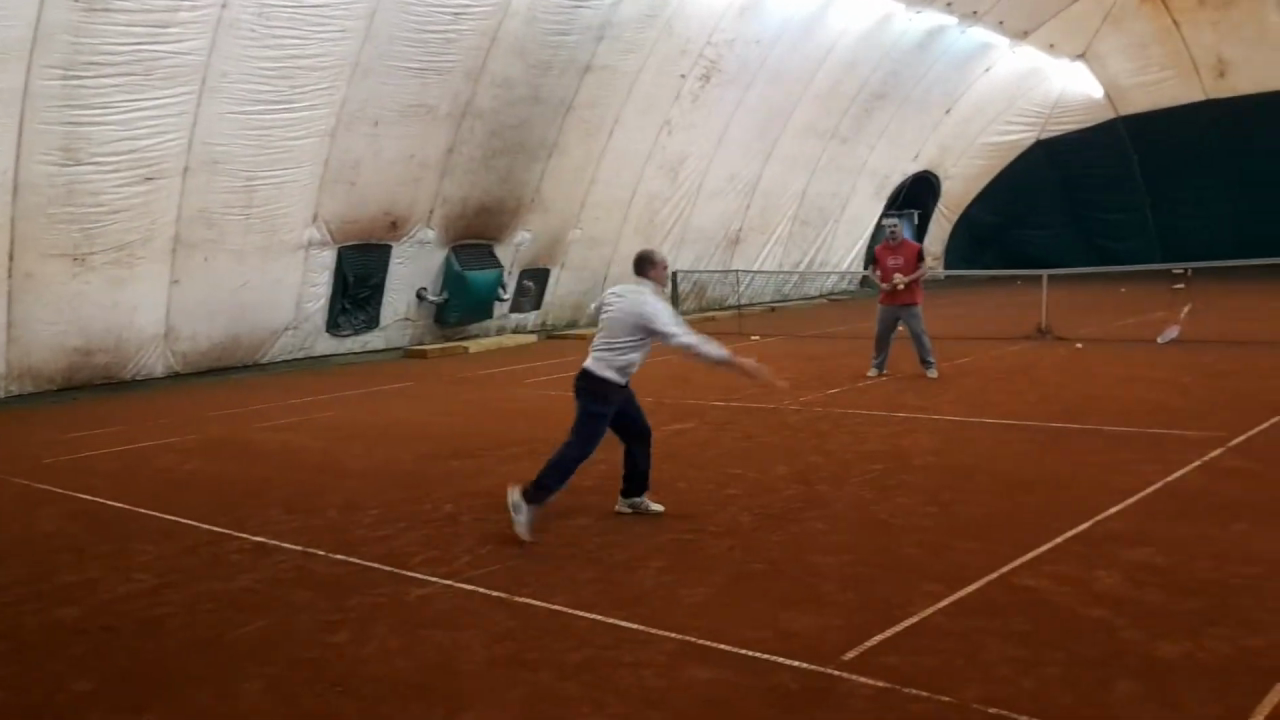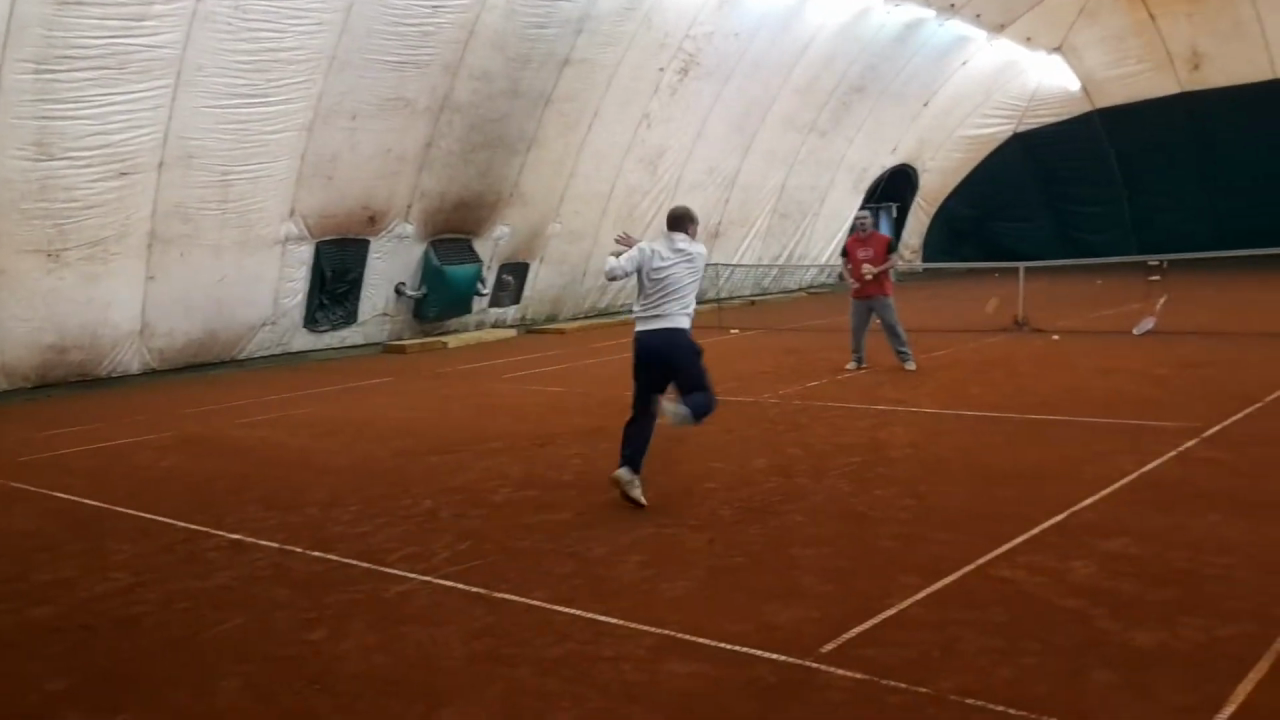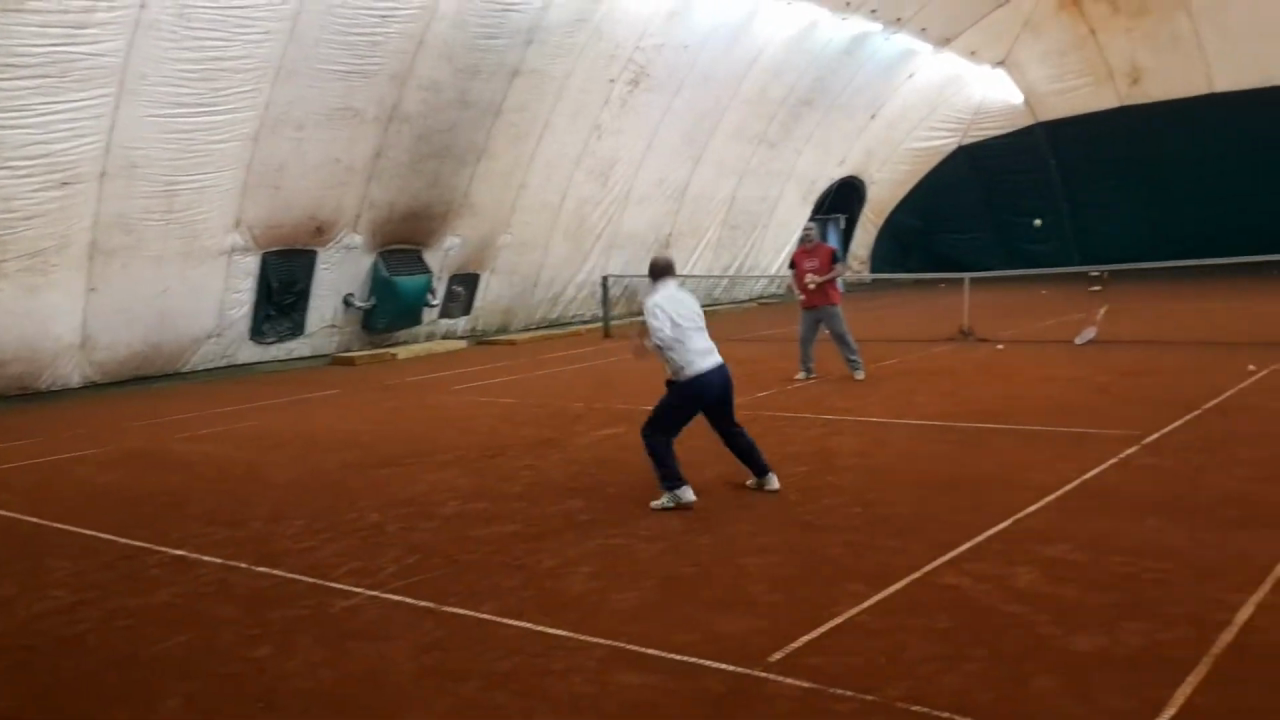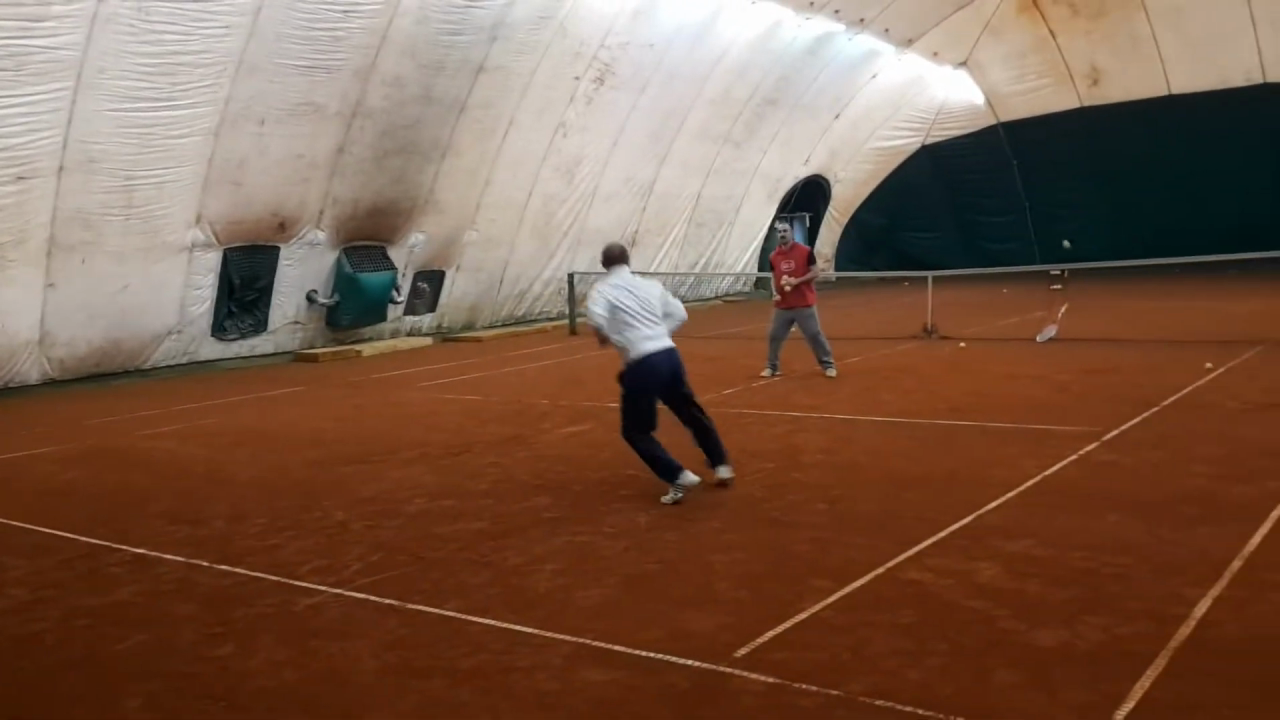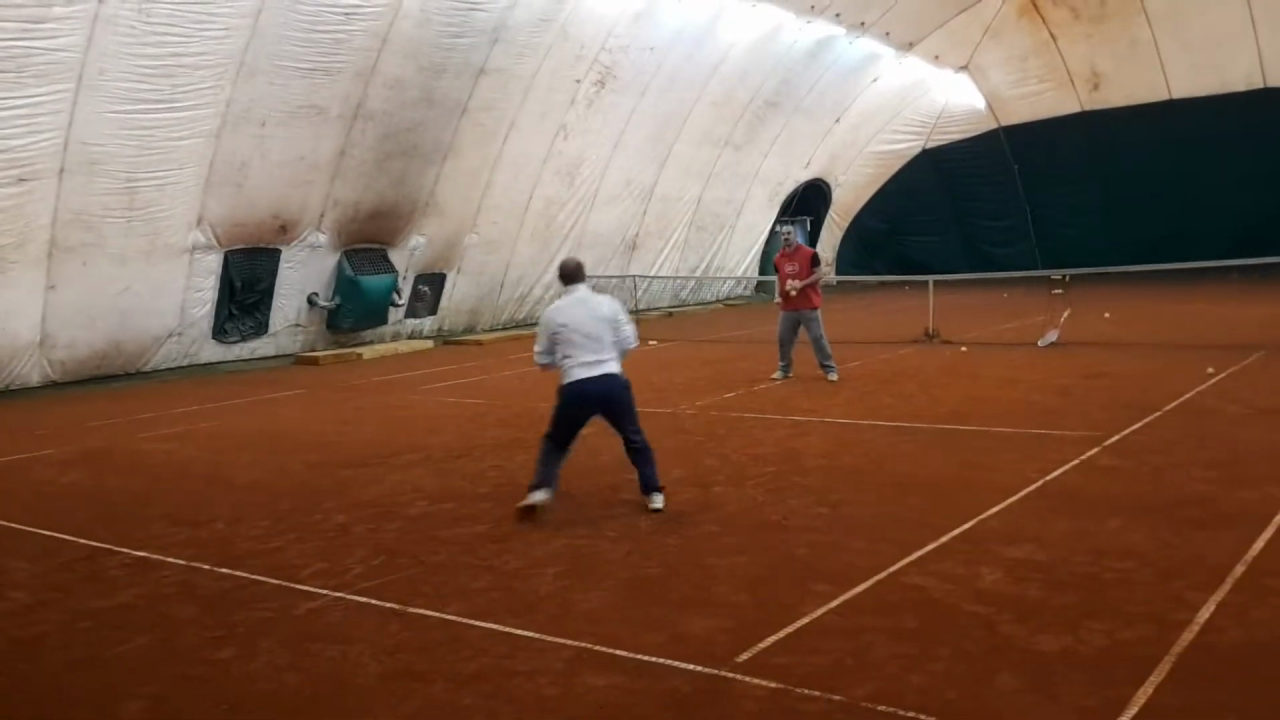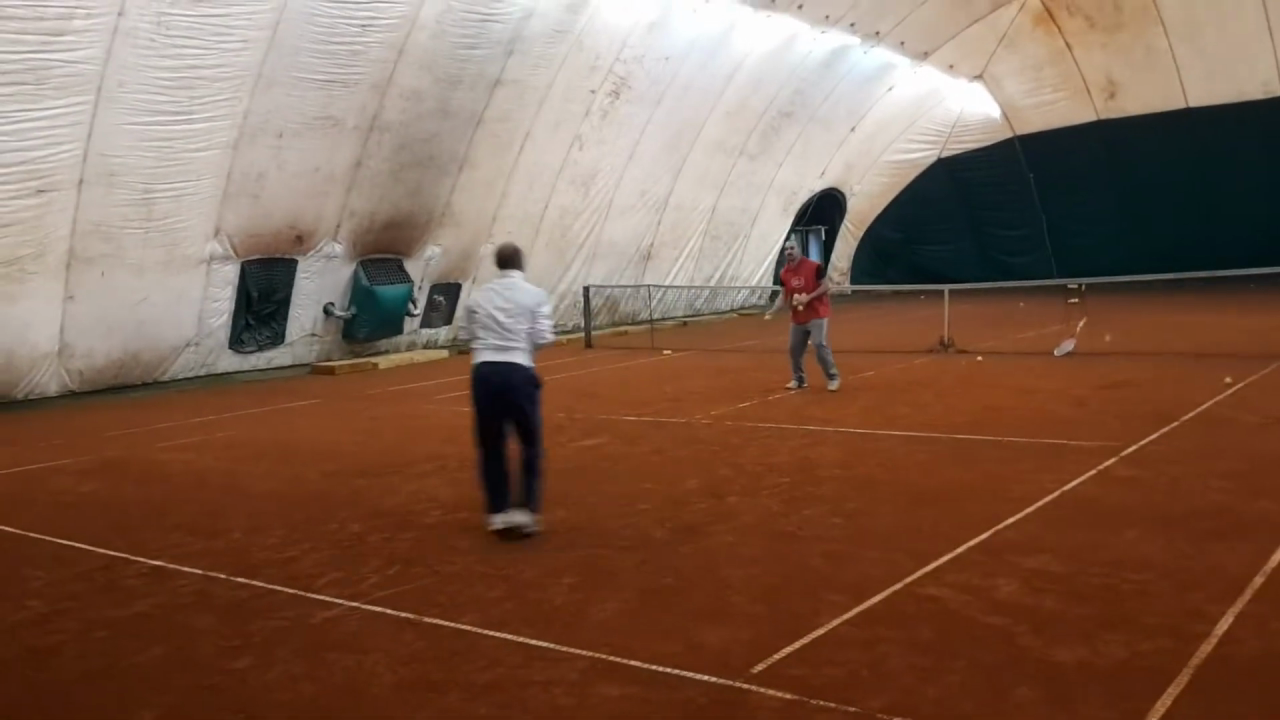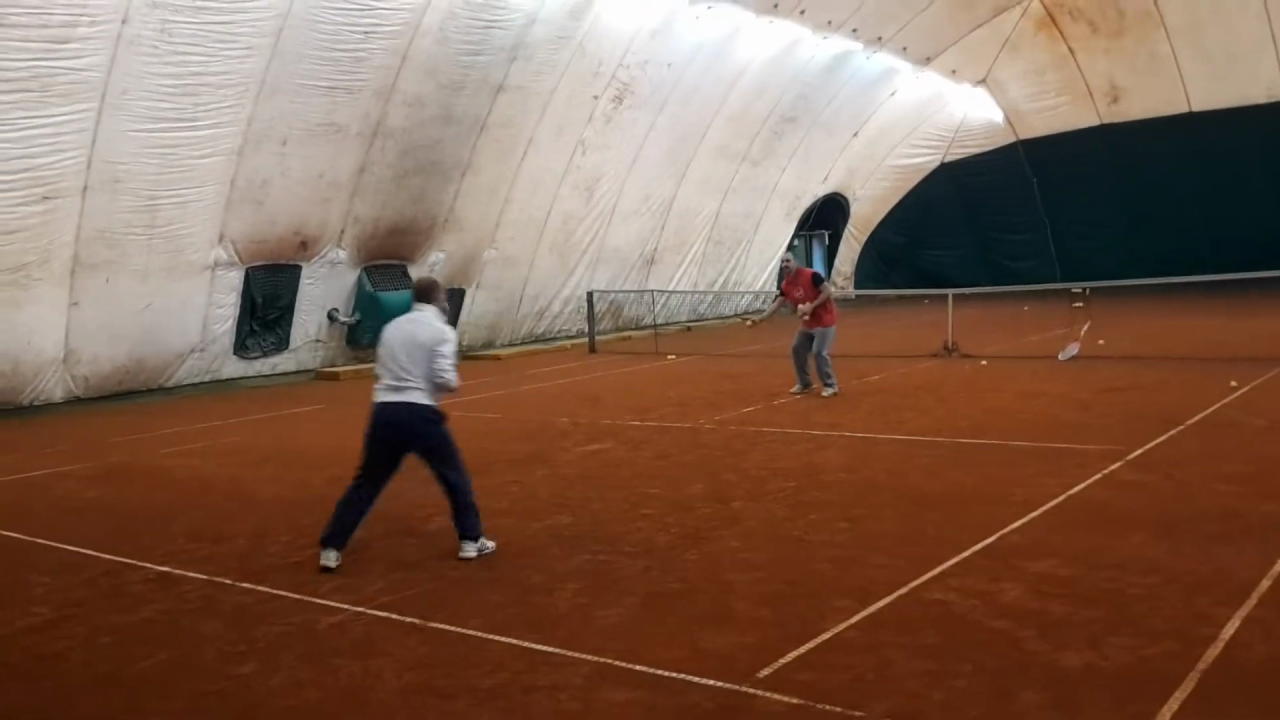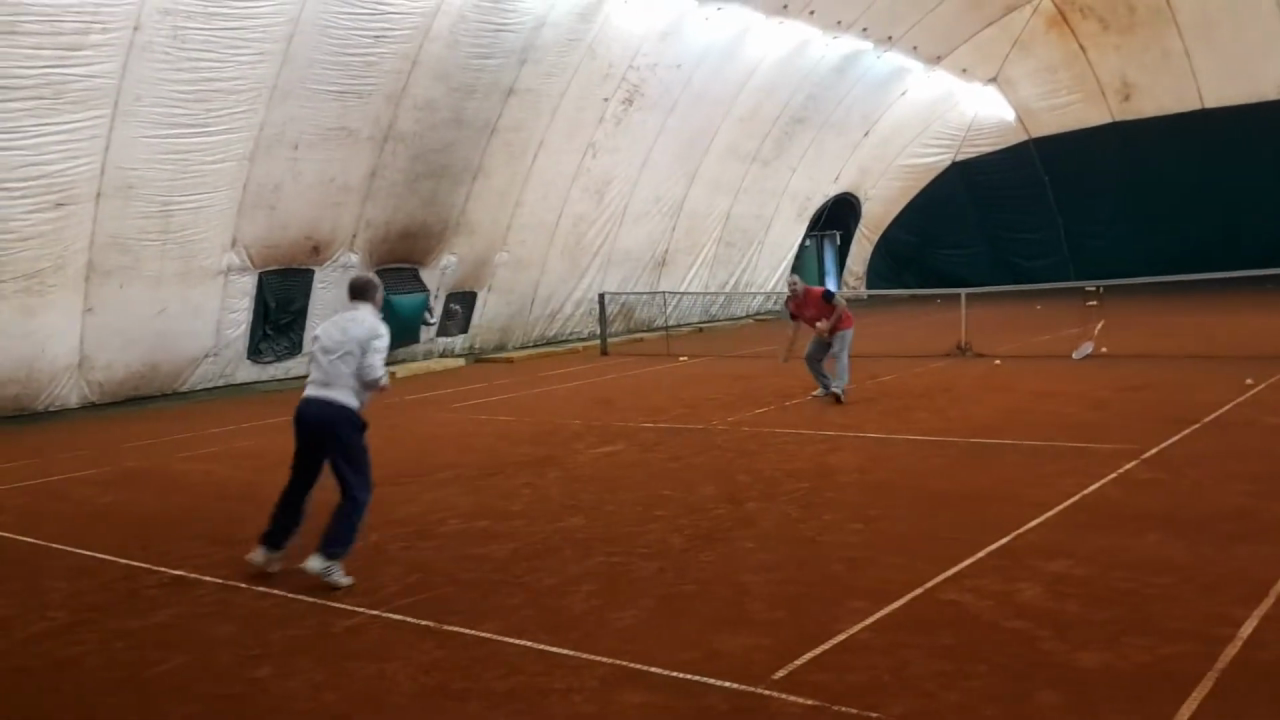
dt=0.3s
person 1, frame 1
left shoulder: (614, 294)
right shoulder: (650, 306)
right elbow: (686, 340)
right wrist: (735, 362)
left hip: (611, 383)
right hip: (599, 386)
left knee: (640, 435)
right knee: (579, 448)
left ankle: (633, 497)
right ankle: (527, 500)
person 1, frame 2
left shoulder: (648, 248)
right shoulder: (698, 253)
left elbow: (613, 272)
left wrist: (615, 257)
left hip: (644, 339)
right hip: (675, 339)
left knee: (642, 411)
right knee: (702, 399)
left ankle: (628, 470)
right ankle: (677, 409)
person 1, frame 3
left shoulder: (654, 302)
right shoulder: (687, 298)
left elbow: (661, 337)
left wrist: (647, 344)
right wrist: (650, 339)
left hip: (692, 382)
right hip: (718, 373)
left knee: (654, 433)
right knee: (729, 428)
left ankle: (677, 490)
right ankle: (765, 476)
person 1, frame 4
left shoulder: (600, 291)
right shoulder: (650, 285)
left elbow: (597, 321)
right elbow: (679, 314)
left wrist: (606, 338)
left hip: (641, 366)
right hip: (670, 358)
left knee: (635, 432)
right knee: (692, 414)
left ankle: (680, 479)
right ankle: (721, 467)
person 1, frame 5
left shoulder: (551, 313)
right shoulder: (609, 304)
left elbow: (542, 360)
right elbow: (628, 343)
left hip: (576, 388)
right hip: (611, 382)
left knee: (554, 443)
right knee: (635, 440)
left ankle: (539, 492)
right ankle: (654, 494)
person 1, frame 6
left shoulder: (478, 294)
right shoulder: (536, 295)
left elbow: (466, 335)
right elbow: (544, 338)
left hip: (484, 372)
right hip: (518, 373)
left knee: (490, 448)
right knee: (531, 445)
left ankle: (498, 513)
right ankle: (524, 511)
person 1, frame 7
left shoulder: (391, 327)
right shoulder: (441, 331)
right elbow: (444, 378)
right wrist: (453, 383)
left hip: (384, 412)
right hip: (419, 413)
left knee: (366, 482)
right knee: (455, 479)
left ankle: (331, 549)
right ankle: (471, 540)
person 1, frame 8
left shoulder: (328, 325)
right shoulder: (377, 328)
right elbow: (372, 375)
right wrist: (385, 382)
left hip: (308, 407)
right hip: (340, 415)
left knee: (300, 482)
right knee: (356, 490)
left ankle: (267, 549)
right ankle: (326, 559)
